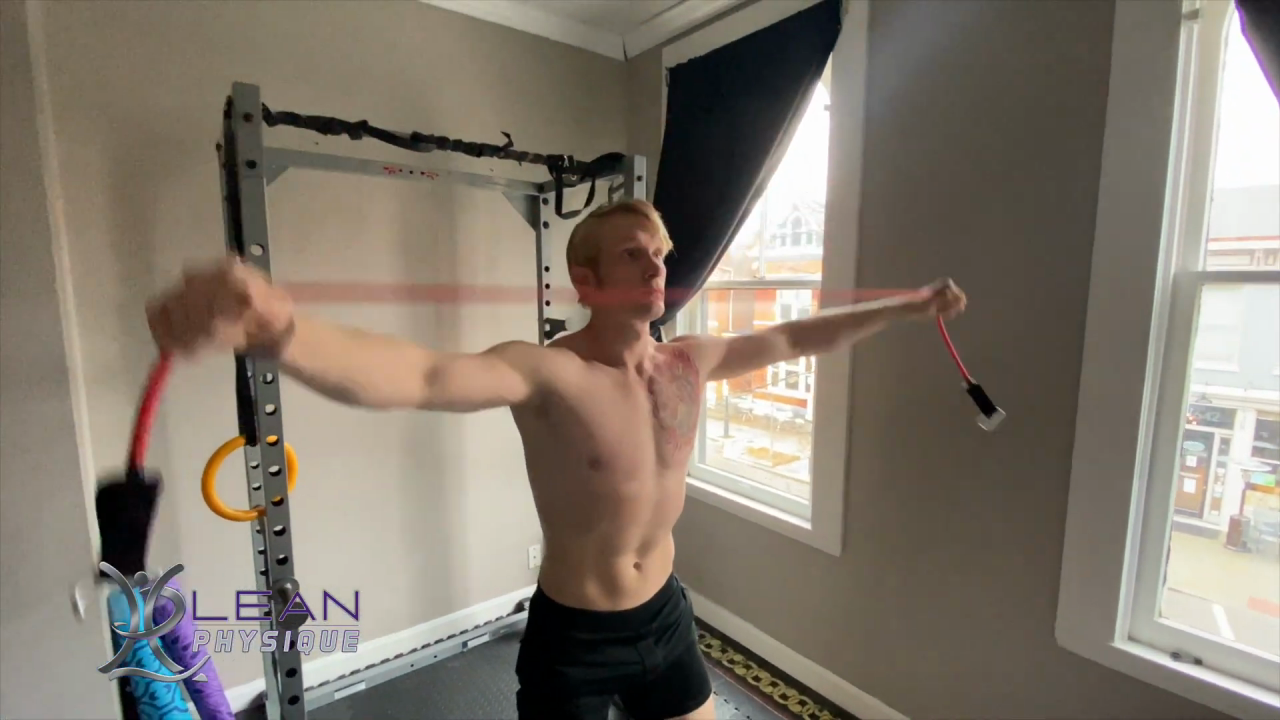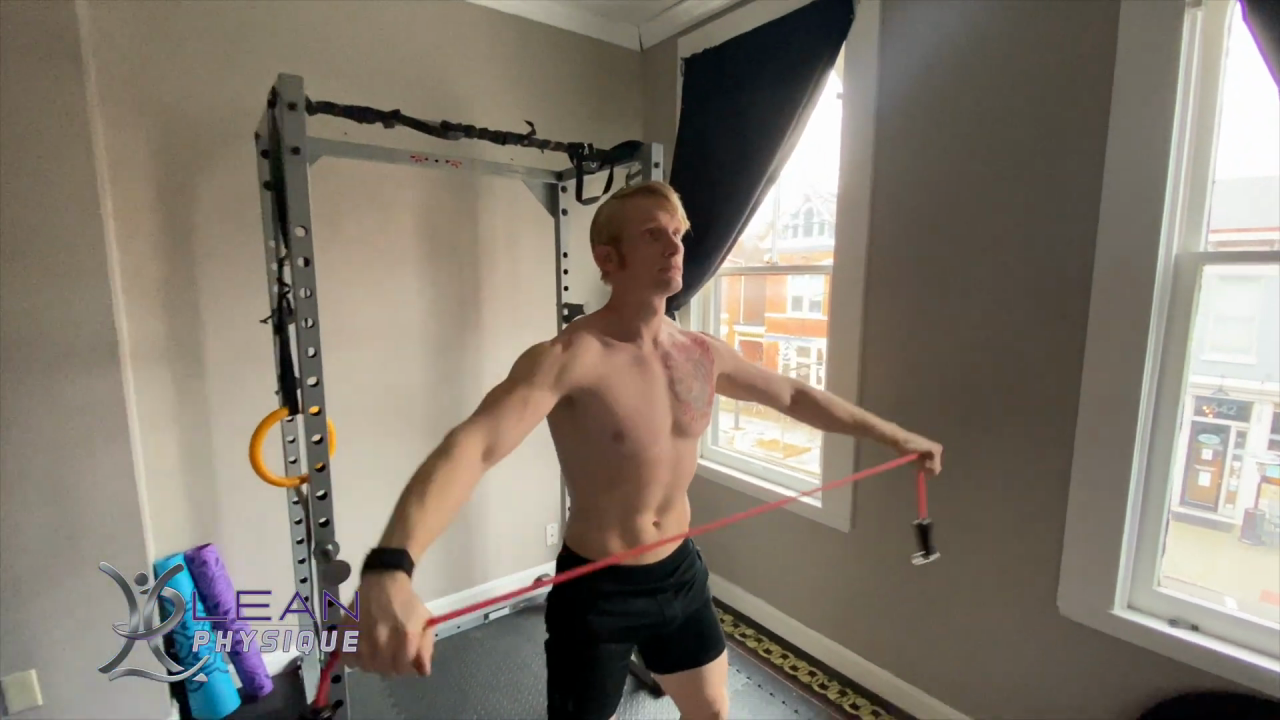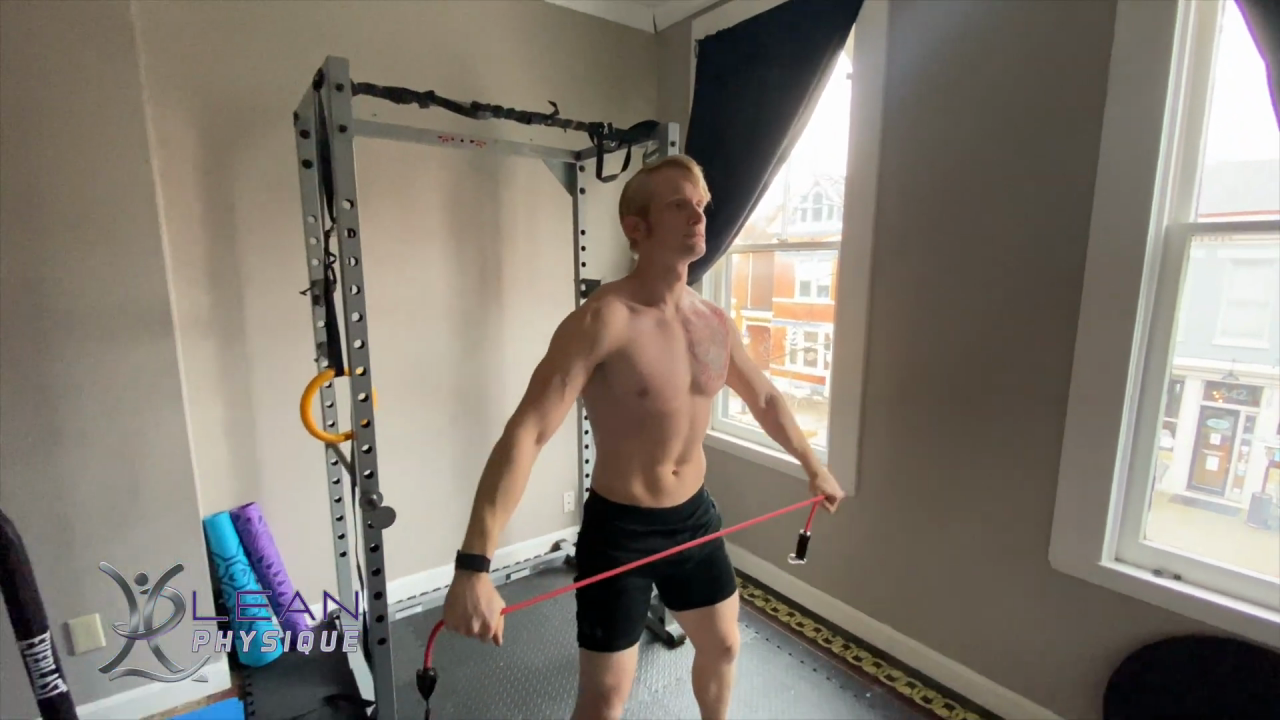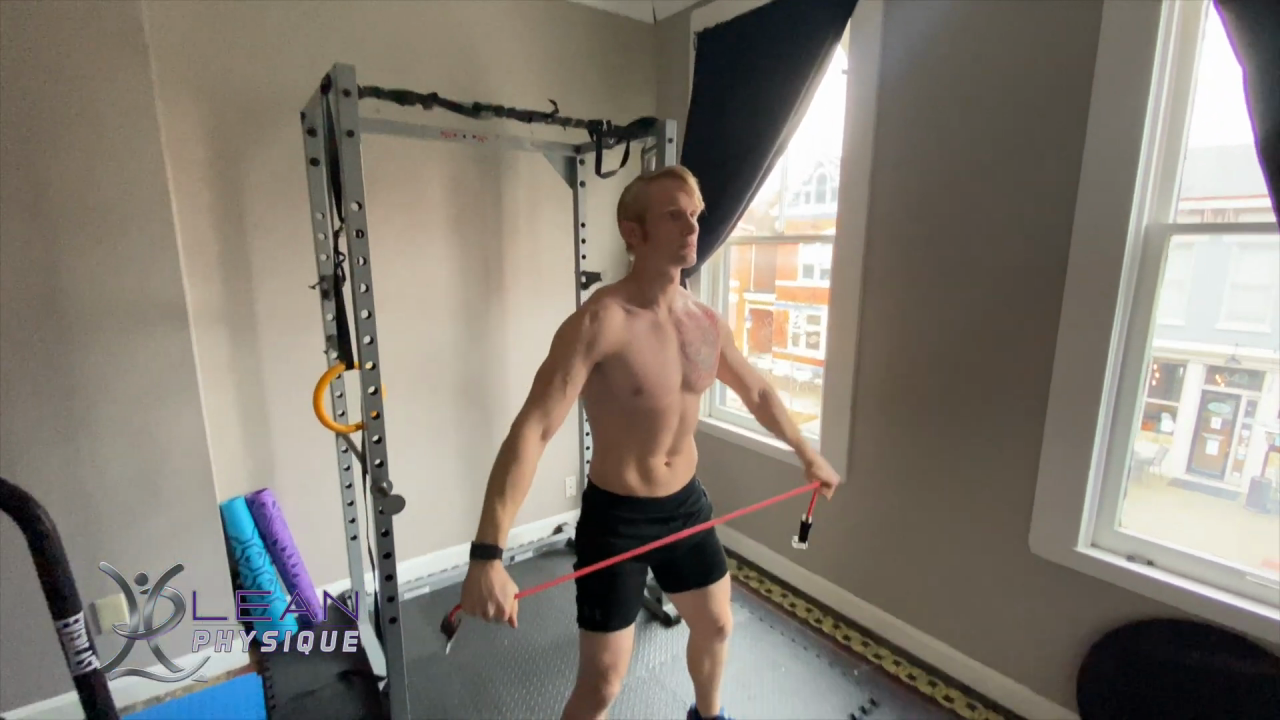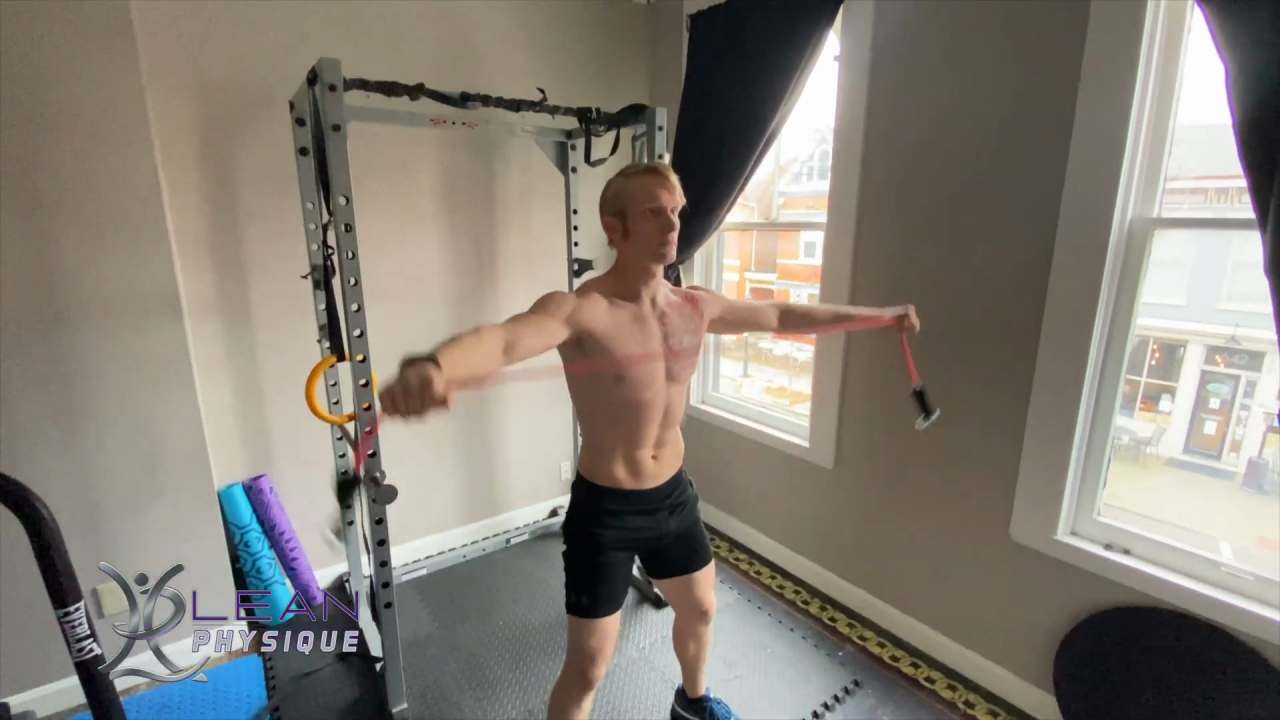
dt=0.4s
person 1, frame 1
left shoulder: (688, 361)
right shoulder: (545, 374)
left elbow: (796, 335)
right elbow: (417, 375)
left wrist: (911, 305)
left hip: (661, 615)
right hip: (570, 640)
person 1, frame 2
left shoulder: (702, 354)
right shoulder: (569, 358)
left elbow: (794, 395)
right elbow: (474, 444)
left wrist: (892, 435)
right wrist: (391, 569)
left hip: (678, 573)
right hip: (594, 592)
person 1, frame 3
left shoulder: (715, 322)
right shoulder: (599, 322)
left elbow: (766, 399)
right elbow: (524, 436)
left wrist: (814, 467)
right wrist: (474, 568)
left hip: (695, 518)
right hip: (619, 530)
left knee: (723, 646)
person 1, frame 4
left shoulder: (707, 321)
right shoulder: (599, 323)
left elbow: (758, 391)
right elbow: (530, 432)
left wrist: (809, 456)
right wrist: (487, 556)
left hip: (687, 506)
right hip: (616, 518)
left knee: (716, 626)
person 1, frame 5
left shoulder: (695, 306)
right shoulder: (579, 310)
left elbow: (782, 314)
right elbow: (498, 339)
right wrist: (428, 368)
left hip: (673, 495)
right hip: (604, 509)
left knee: (700, 610)
right knee: (588, 666)
